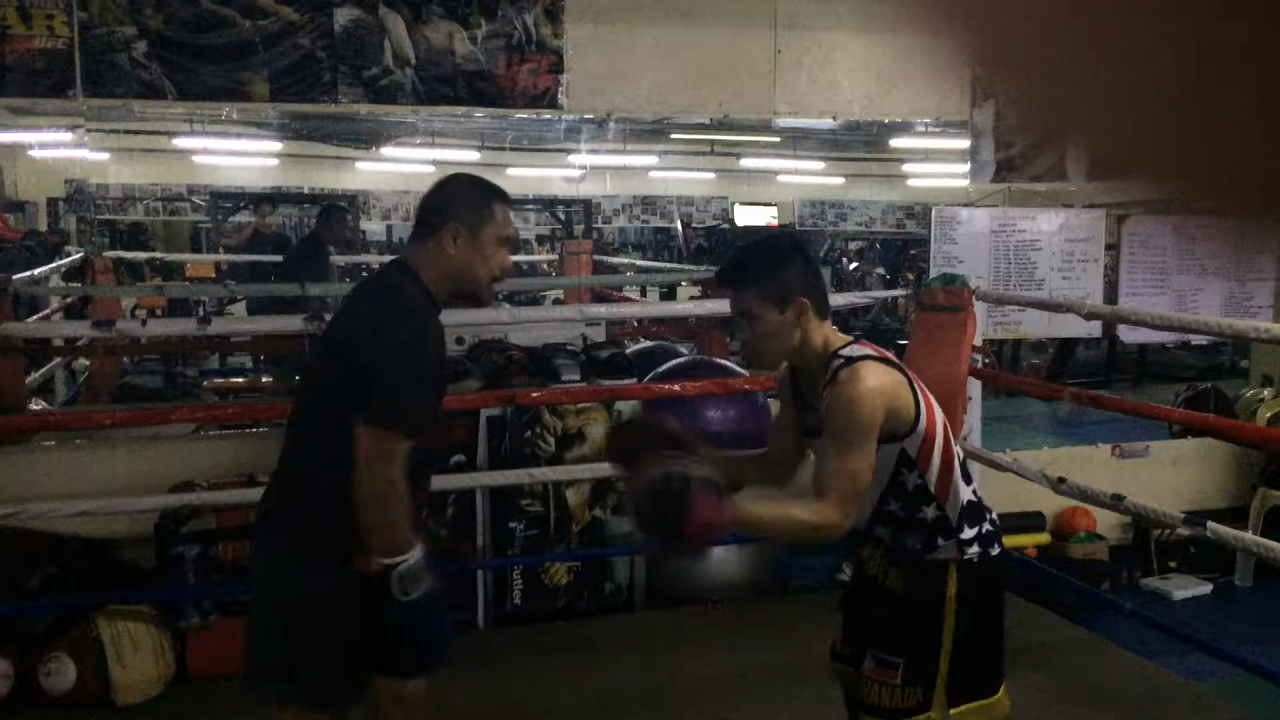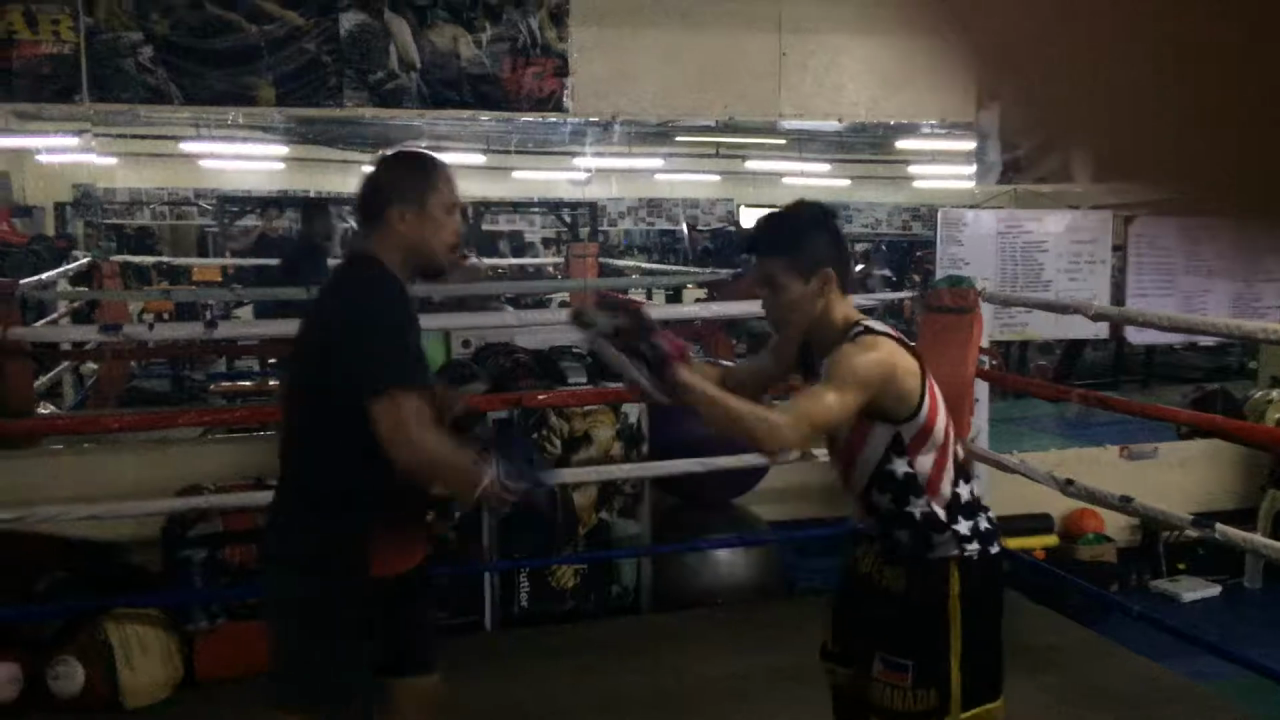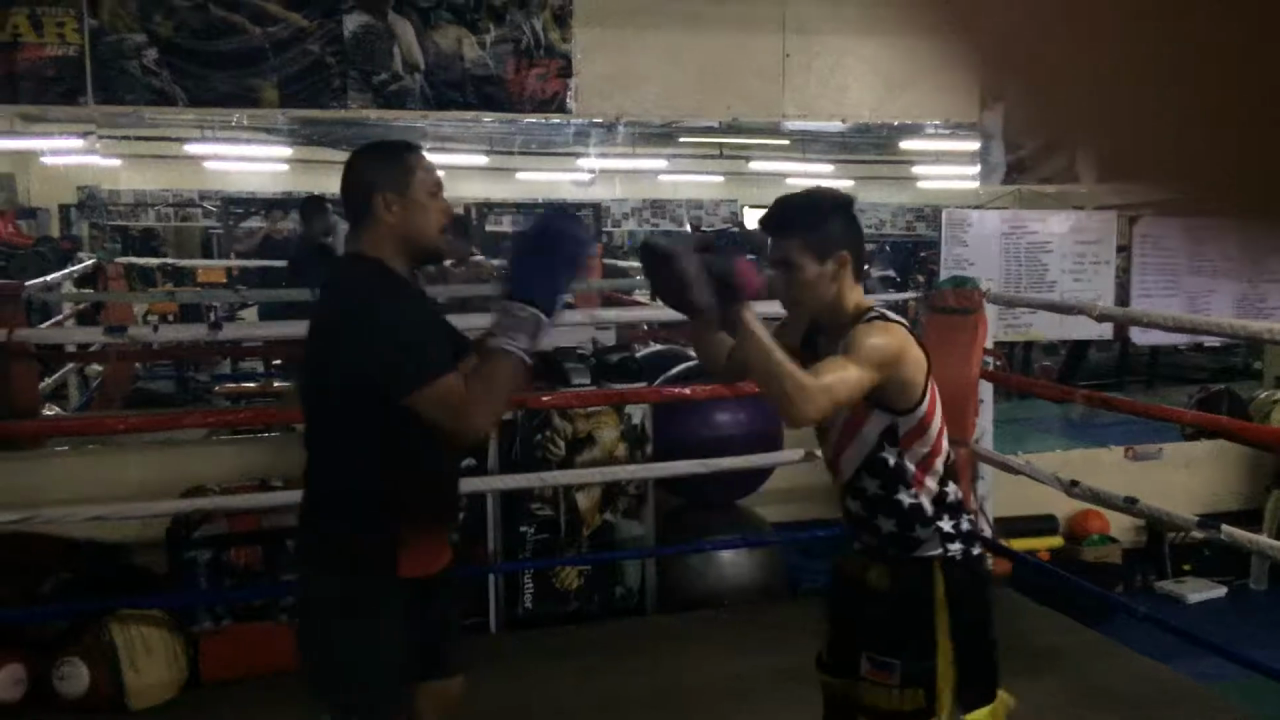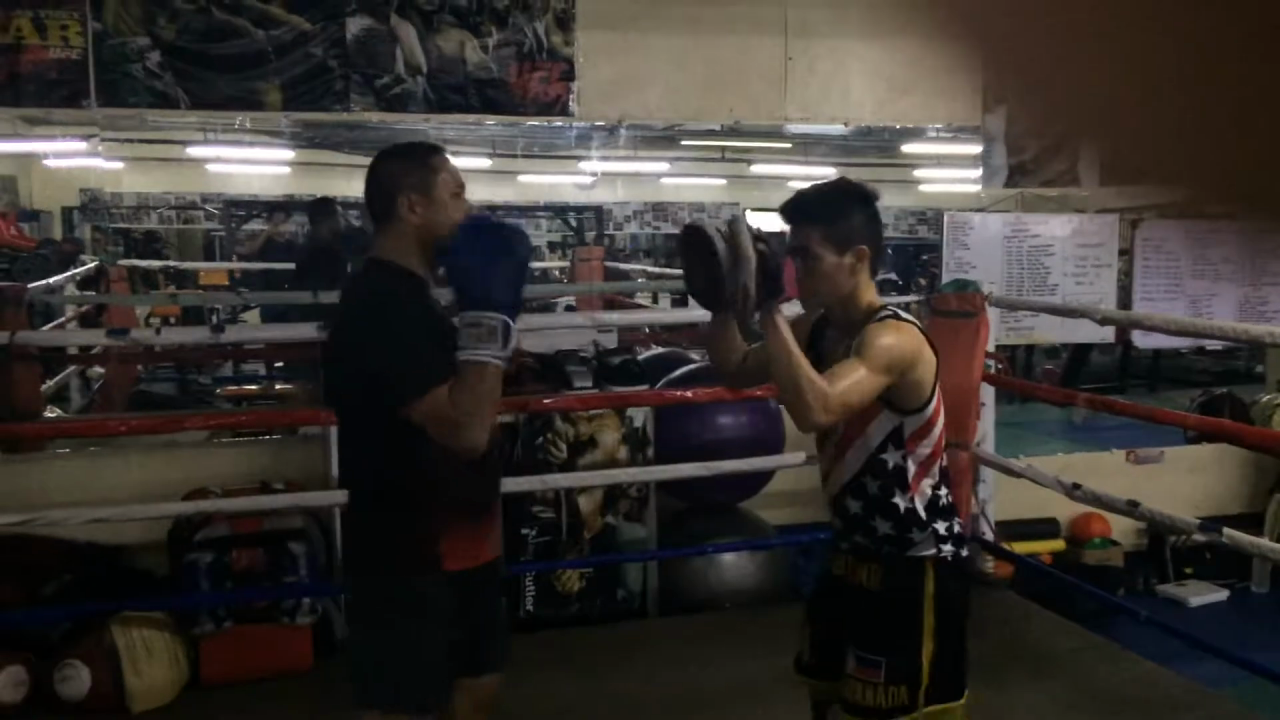
dt=0.2s
person 1, frame 1
left shoulder: (391, 299)
right shoulder: (405, 324)
right elbow: (379, 478)
right wrist: (413, 588)
left hip: (360, 548)
right hip: (319, 554)
person 1, frame 2
left shoulder: (370, 294)
right shoulder: (369, 305)
left elbow: (417, 409)
right elbow: (411, 444)
right wrist: (501, 483)
left hip: (374, 549)
right hip: (331, 558)
person 1, frame 3
left shoulder: (387, 293)
right shoulder: (370, 303)
left elbow: (464, 370)
right elbow: (470, 416)
left wrist: (524, 309)
right wrist: (527, 307)
left hip: (410, 548)
right hip: (363, 559)
person 1, frame 4
left shoulder: (405, 295)
right shoulder: (384, 308)
left elbow: (462, 406)
right elbow: (467, 430)
left wrist: (489, 307)
right wrist: (488, 313)
left hip: (458, 541)
right hip: (409, 553)
person 2, frame 1
left shoulder: (860, 386)
right shoulder: (798, 375)
left elbow: (831, 514)
right elbow: (776, 465)
left wrist: (720, 514)
right wrist: (688, 460)
left hip: (949, 562)
right hip: (892, 551)
person 2, frame 2
left shoulder: (868, 357)
right shoulder: (807, 342)
left elbow: (777, 433)
right elbow: (733, 383)
left wrist: (675, 373)
right wrist: (651, 345)
left hip: (947, 560)
right hip: (889, 548)
person 2, frame 3
left shoulder: (879, 341)
right shoulder: (810, 328)
left elbow: (803, 406)
right elbow: (728, 362)
left wrist: (737, 307)
right wrist: (699, 301)
left hip: (928, 561)
right hip: (871, 550)
person 2, frame 4
left shoulder: (892, 341)
right shoulder: (819, 327)
left elbow: (814, 410)
right elbow: (738, 369)
left wrist: (769, 308)
right wrist: (722, 301)
left hip: (916, 564)
right hip: (857, 552)
